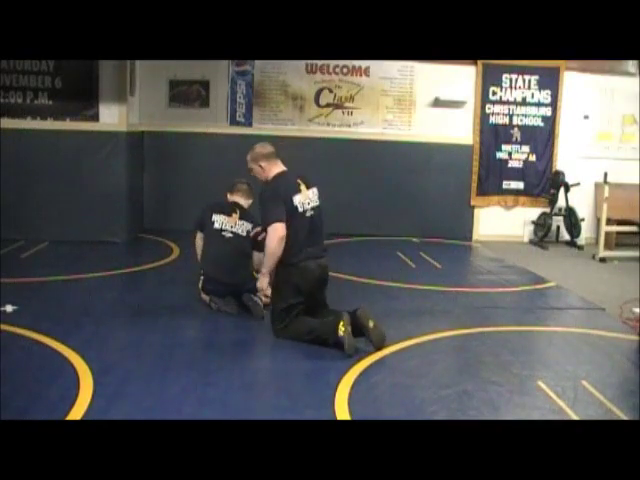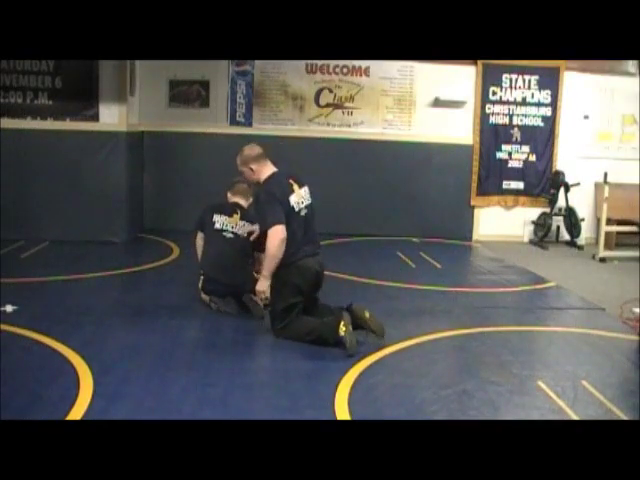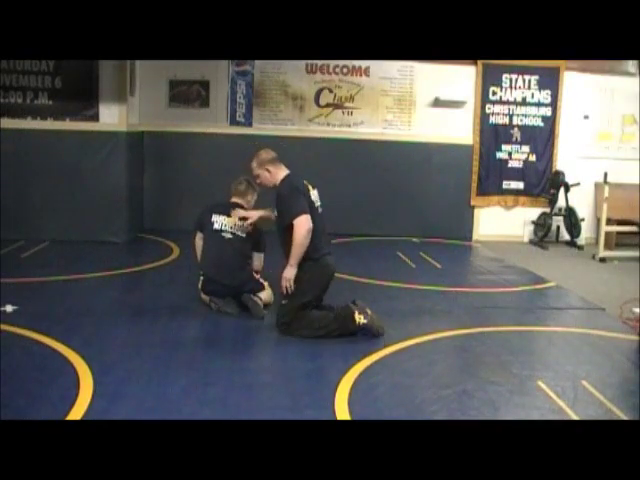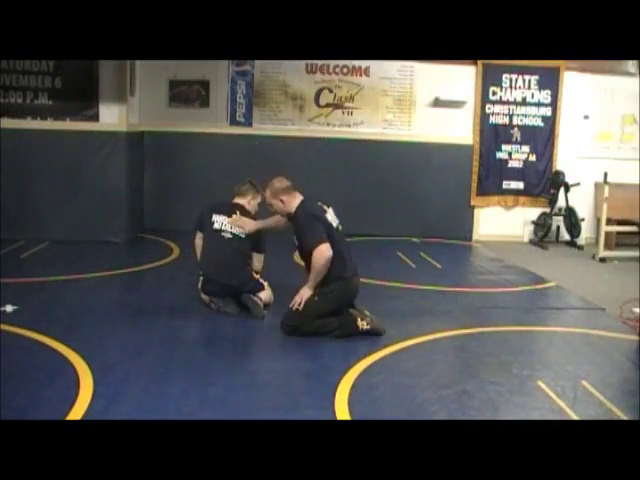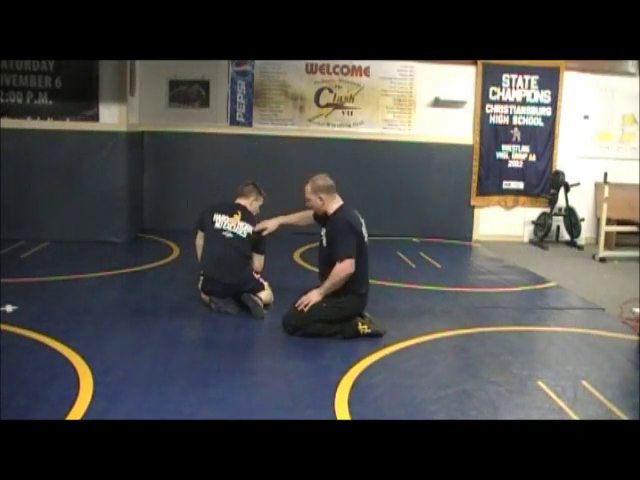
dt=0.5s
person 1, frame 1
left shoulder: (271, 191)
right shoulder: (305, 182)
left elbow: (278, 234)
left wrist: (265, 273)
left hip: (295, 269)
right hip: (319, 263)
left knee: (283, 325)
right knee: (318, 311)
left ankle: (334, 329)
right ankle: (355, 320)
person 1, frame 2
left shoulder: (266, 193)
right shoulder: (294, 180)
left elbow: (278, 236)
left wrist: (264, 277)
right wrist: (263, 227)
left hip: (293, 268)
right hip: (314, 261)
left knee: (283, 325)
right knee: (309, 307)
left ankle: (335, 328)
right ankle: (350, 315)
person 1, frame 3
left shoulder: (287, 189)
right shoulder: (296, 183)
left elbow: (304, 226)
left wrist: (291, 266)
right wrist: (261, 214)
left hip: (312, 266)
right hip: (321, 262)
left knee: (286, 322)
right knee: (304, 309)
left ankle: (350, 319)
right ankle: (352, 312)
person 1, frame 4
left shoulder: (305, 217)
right shoulder: (308, 207)
left elbow: (324, 254)
right elbow: (286, 219)
left wrist: (309, 287)
right wrist: (257, 224)
left hip: (338, 285)
right hip: (343, 280)
left knee: (291, 323)
right knee: (302, 313)
left ankle: (352, 323)
right ankle: (351, 315)
person 1, frame 5
left shoulder: (342, 223)
right shoulder: (339, 213)
left elbow: (346, 268)
right elbow: (311, 215)
left wrist: (320, 292)
right wrist: (279, 220)
left hip: (347, 297)
right hip: (346, 292)
left knee: (292, 322)
right knee: (297, 309)
left ankle: (354, 326)
right ankle: (351, 316)
person 2, frame 1
left shoulder: (210, 210)
right shoulder: (253, 222)
left elbow: (199, 240)
right elbow: (257, 263)
left hip: (211, 278)
right hip: (242, 281)
left knee: (205, 293)
right knee: (267, 294)
left ankle: (216, 300)
right ankle: (255, 299)
person 2, frame 2
left shoulder: (210, 211)
right shoulder: (253, 222)
left elbow: (200, 240)
right elbow: (259, 261)
left hip: (212, 280)
right hip: (242, 281)
left knee: (204, 293)
left ankle: (217, 301)
right ankle: (251, 299)
person 2, frame 3
left shoulder: (209, 211)
right shoulder: (253, 224)
left elbow: (199, 240)
right elbow: (257, 265)
left hip: (211, 281)
right hip: (242, 282)
left knee: (204, 293)
right knee: (267, 295)
left ankle: (217, 301)
right ankle: (255, 300)
person 2, frame 4
left shoulder: (209, 211)
left elbow: (199, 240)
right elbow: (257, 266)
left hip: (211, 281)
right hip: (241, 282)
left knee: (204, 293)
right knee: (267, 294)
left ankle: (217, 300)
right ankle: (255, 299)
person 2, frame 5
left shoulder: (211, 211)
right shoulder: (254, 225)
left elbow: (199, 240)
right elbow: (258, 267)
left hip: (211, 280)
right hip: (241, 282)
left knee: (204, 292)
right knee: (267, 294)
left ankle: (217, 301)
right ankle: (254, 299)
